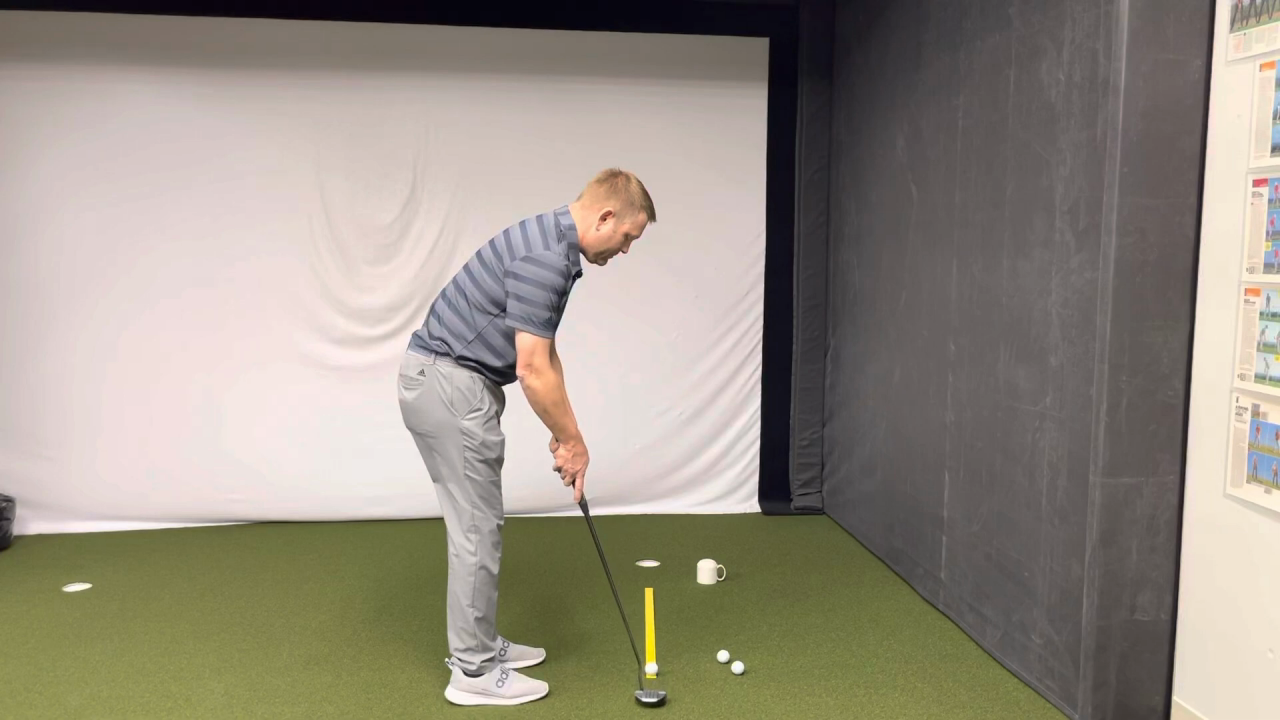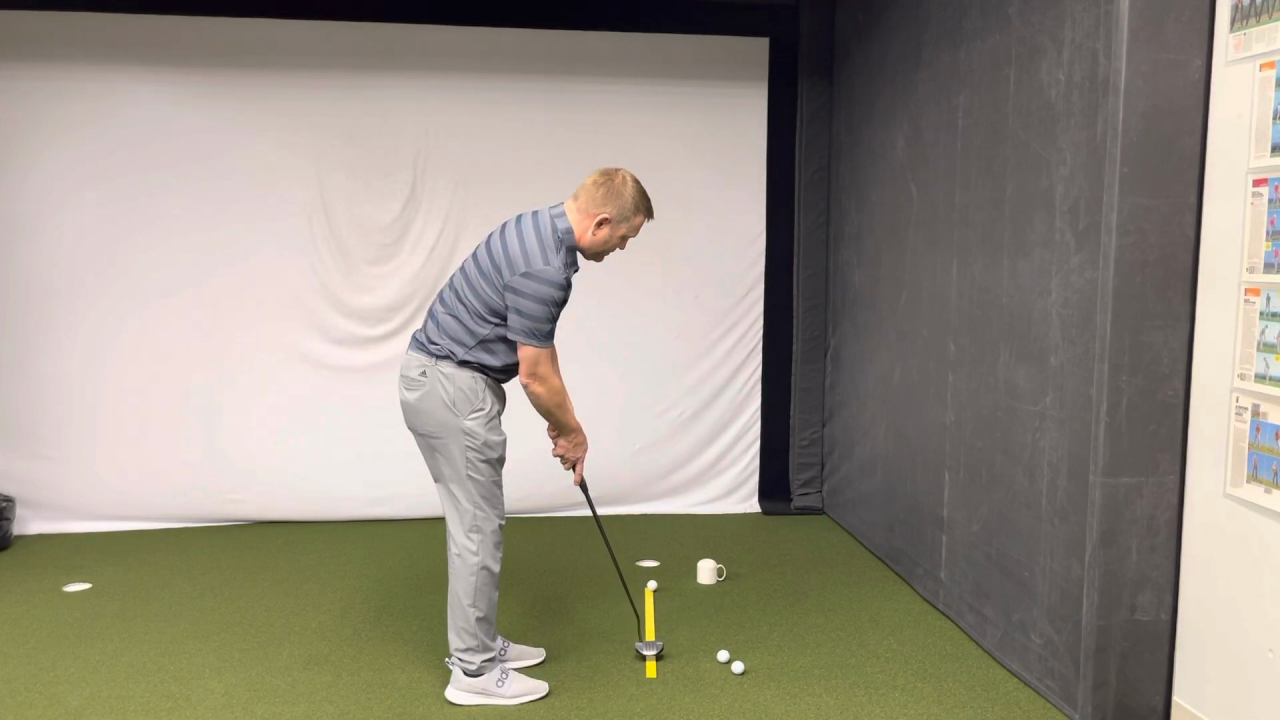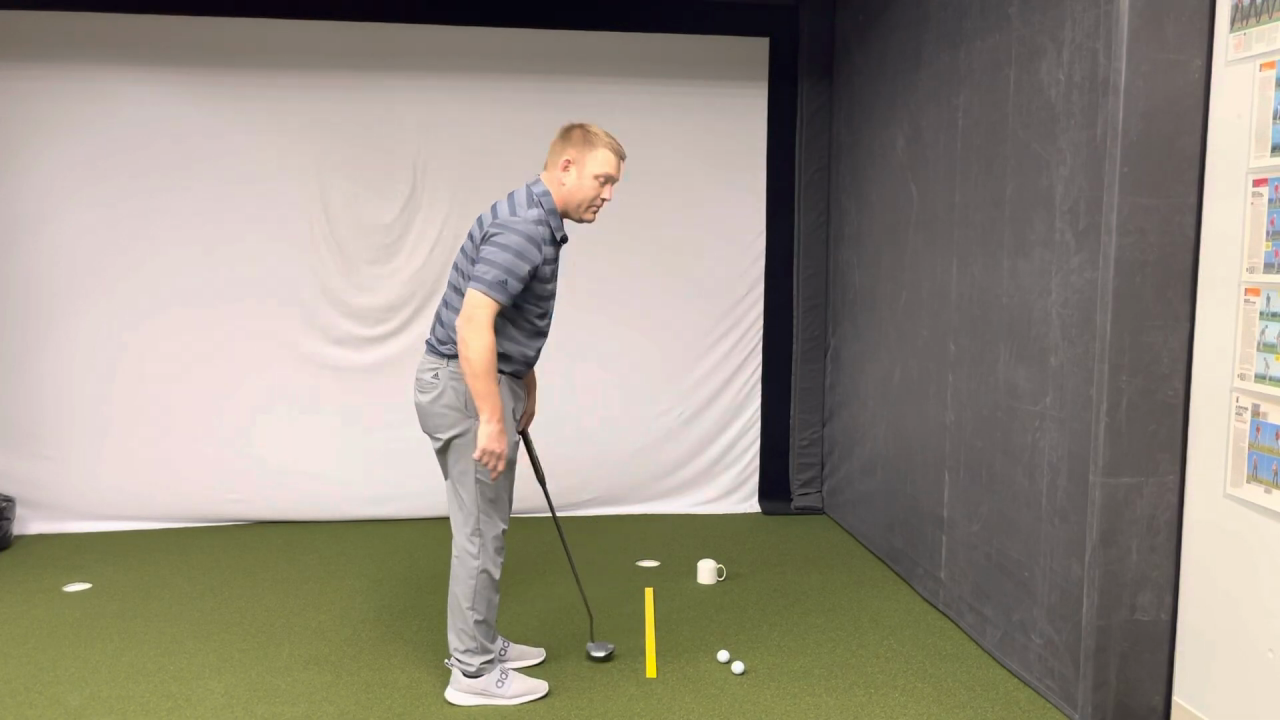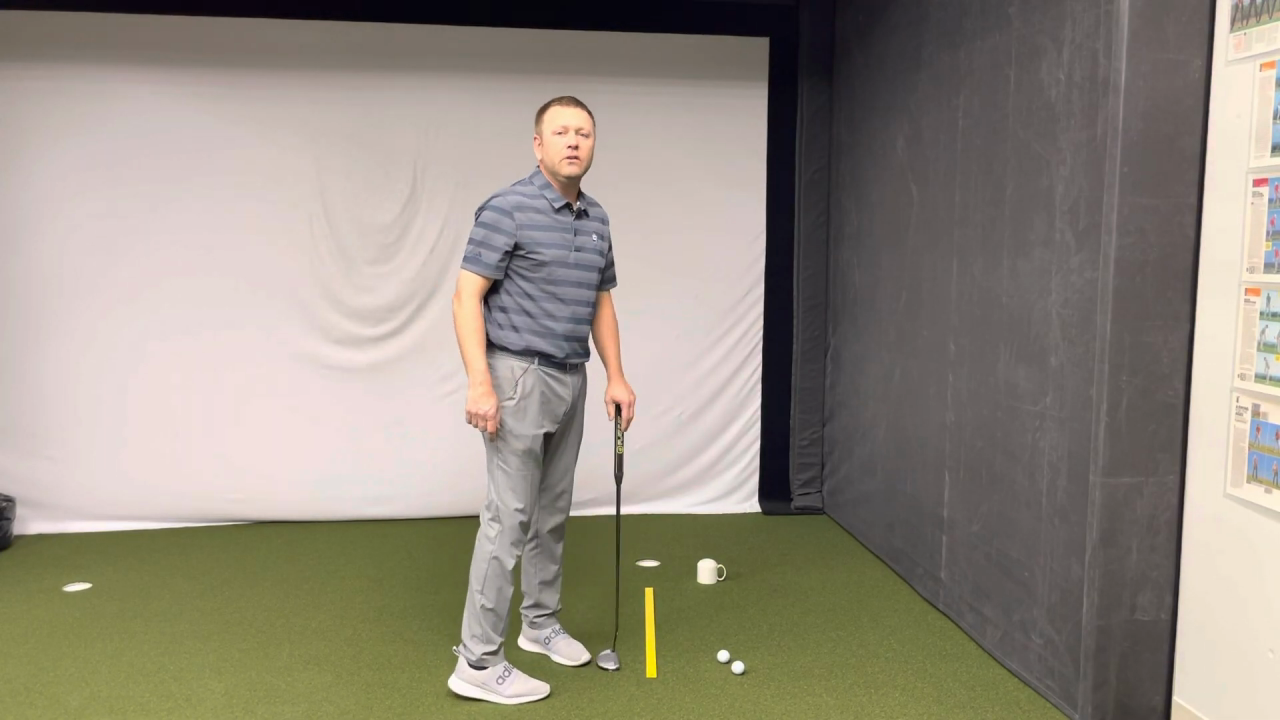
dt=1s
person 1, frame 1
left shoulder: (551, 242)
right shoulder: (546, 256)
left elbow: (544, 354)
right elbow: (532, 369)
left wrist: (562, 432)
right wrist: (572, 441)
left hip: (449, 380)
right hip: (449, 386)
left knee: (477, 523)
right knee: (476, 528)
left ankle: (477, 644)
right ankle: (474, 671)
person 1, frame 2
left shoulder: (540, 227)
right shoulder: (543, 266)
left elbow: (538, 354)
right elbow: (535, 375)
left wrist: (564, 420)
right wrist: (572, 432)
left hip: (445, 378)
right hip: (452, 387)
left knee: (477, 523)
right knee: (478, 528)
left ankle: (478, 643)
right ankle: (474, 670)
person 1, frame 3
left shoulder: (541, 225)
right shoulder: (521, 228)
right elbow: (472, 323)
left wrist: (523, 387)
right wrist: (491, 420)
left hip: (489, 385)
right hip: (463, 389)
left knee: (491, 525)
right knee: (481, 530)
left ankle: (480, 643)
right ankle: (472, 671)
person 1, frame 4
left shoulder: (597, 219)
right shoulder: (506, 209)
left elbow: (601, 302)
right elbow: (467, 296)
left wrist: (616, 376)
right wrist: (480, 382)
left hip: (570, 381)
right hip: (518, 378)
left knee: (551, 513)
right knee: (508, 518)
left ankle: (541, 622)
right ankle: (479, 662)
